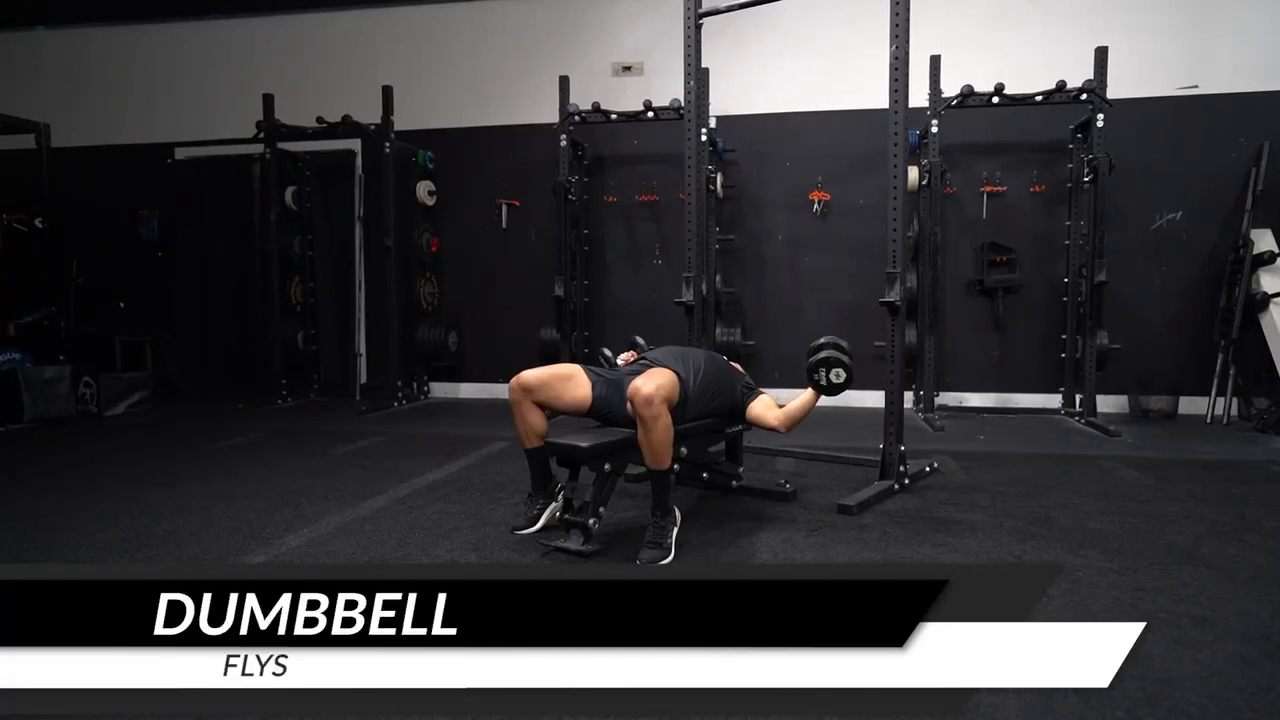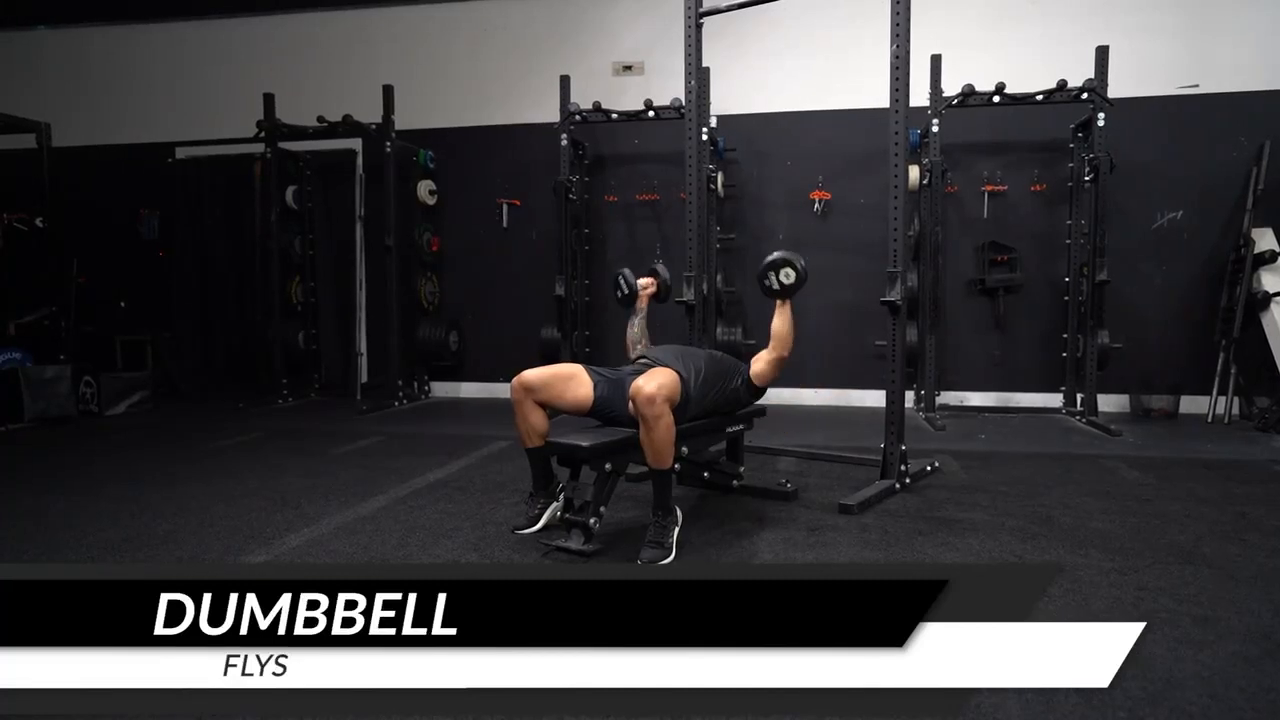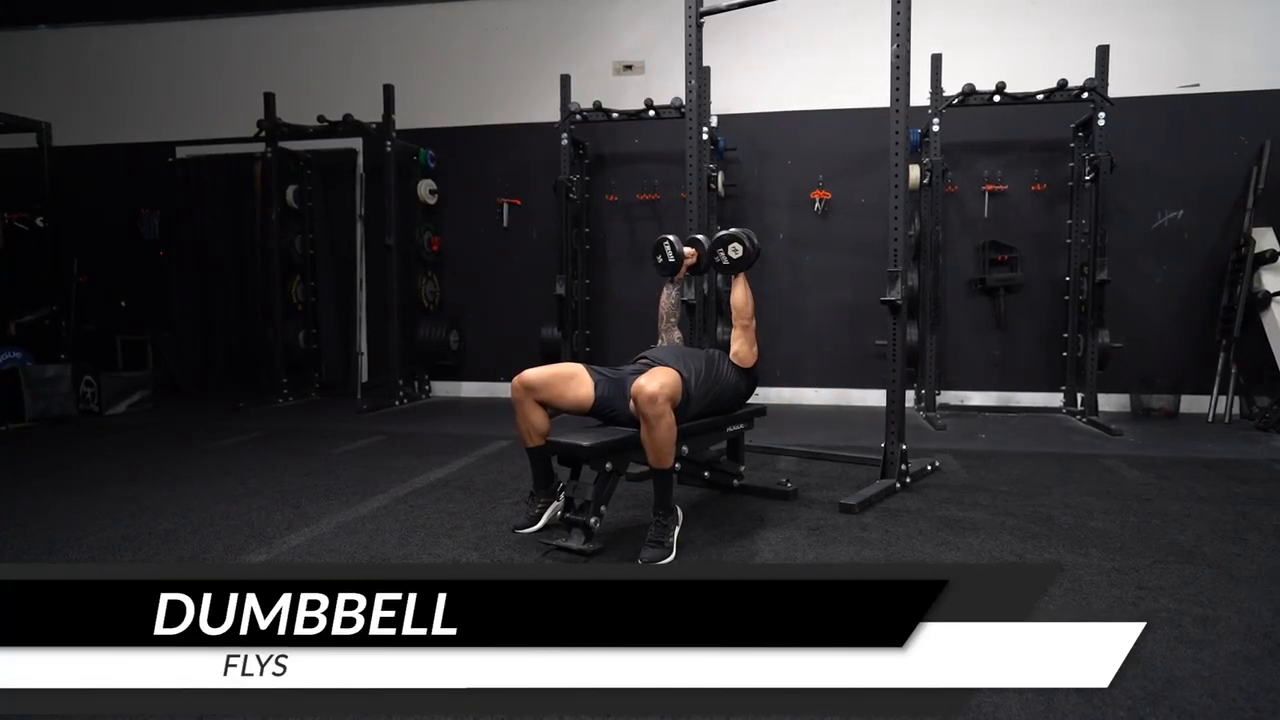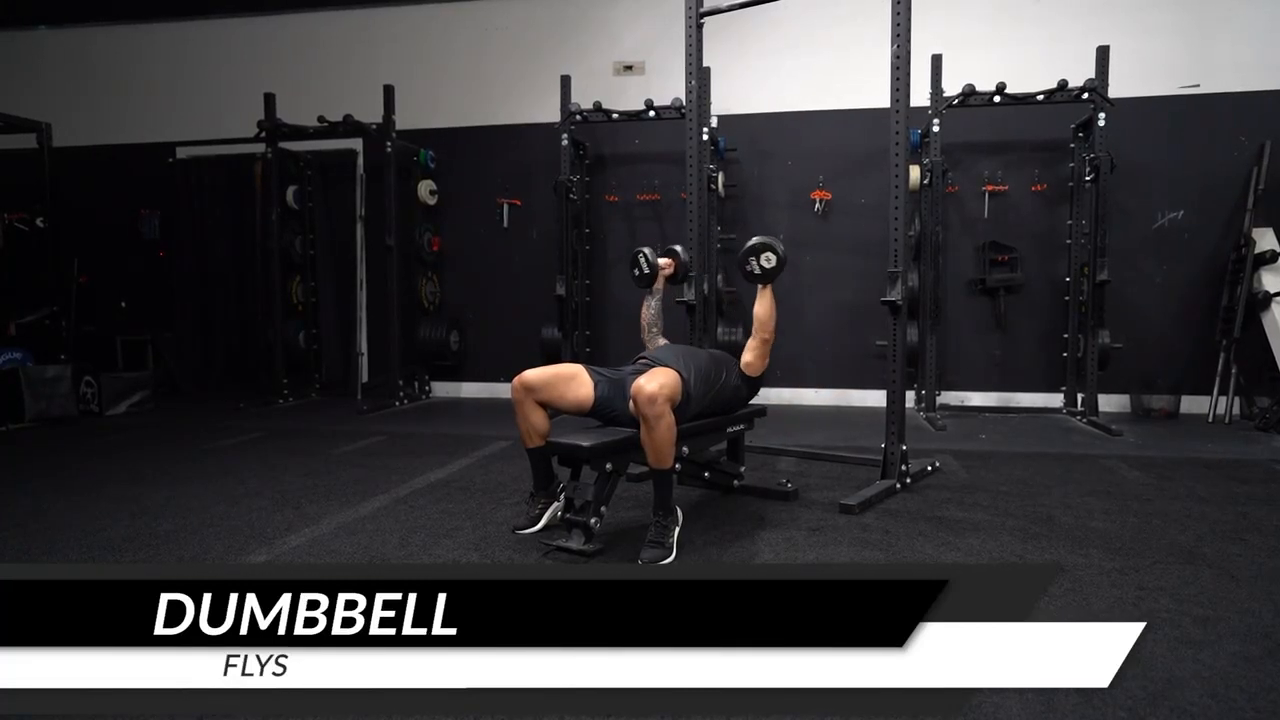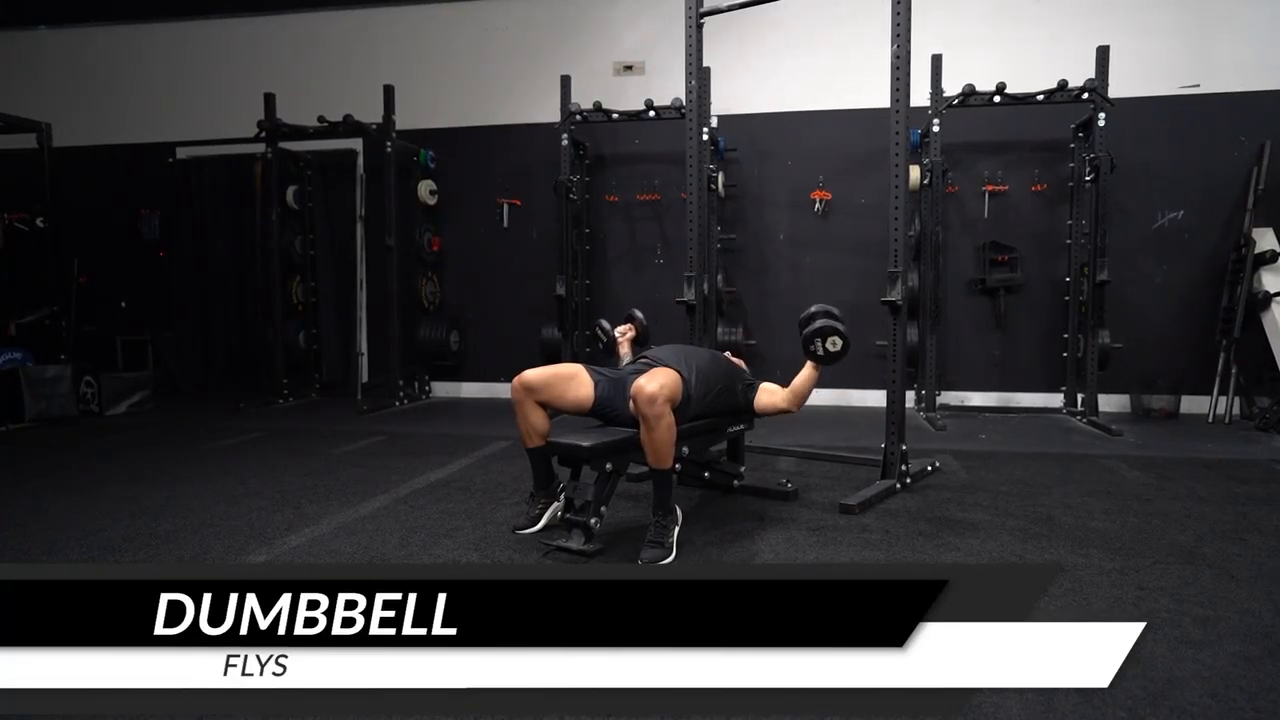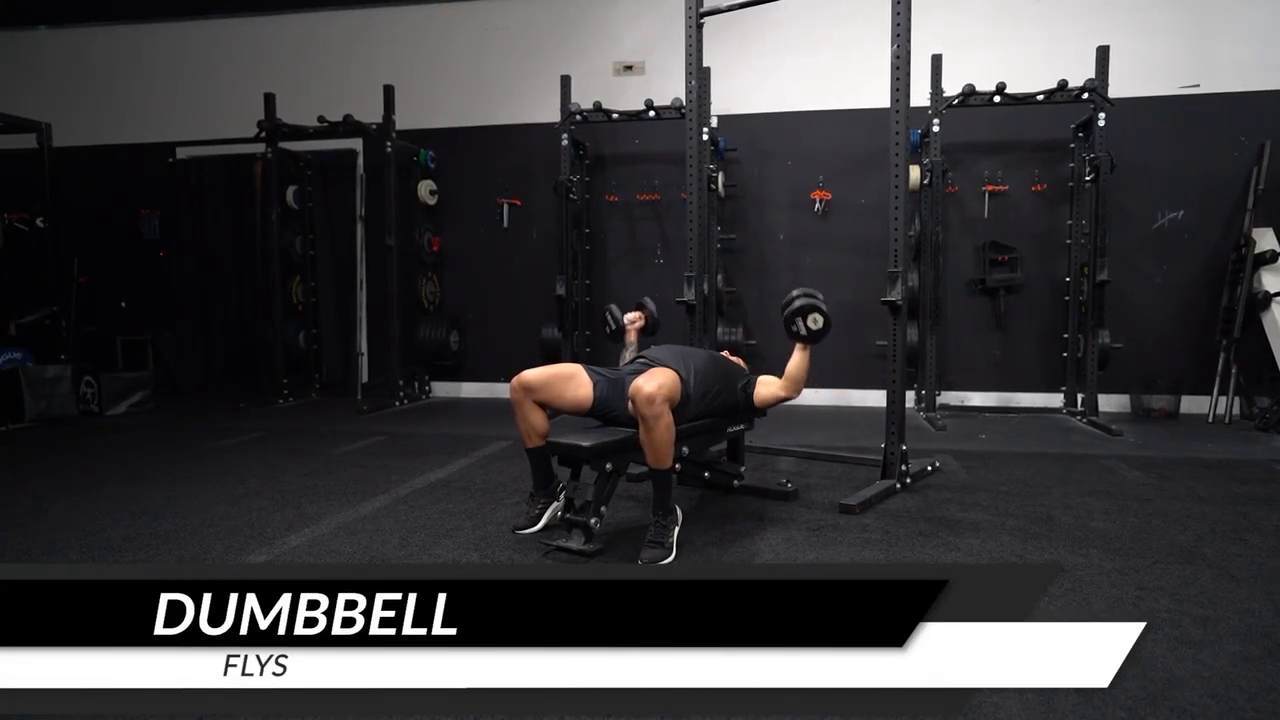
dt=0.7s
person 1, frame 1
left shoulder: (741, 389)
left elbow: (780, 421)
right wrist: (626, 364)
left hip: (652, 392)
right hip: (626, 381)
left knee: (646, 394)
right knee: (523, 385)
left ankle: (663, 517)
right ankle: (545, 493)
person 1, frame 2
left shoulder: (741, 382)
right shoulder: (699, 359)
left elbow: (778, 352)
right elbow: (638, 350)
left wrist: (783, 301)
right wrist: (642, 301)
left hip: (653, 392)
right hip: (628, 377)
left knee: (647, 393)
right knee: (525, 385)
left ankle: (664, 515)
right ankle: (546, 493)
person 1, frame 3
left shoulder: (737, 378)
right shoulder: (690, 359)
left elbow: (744, 323)
right elbow: (668, 322)
left wrist: (738, 273)
right wrist: (678, 273)
left hip: (655, 390)
right hip: (624, 377)
left knee: (649, 393)
right knee: (524, 385)
left ankle: (665, 516)
right ankle: (546, 492)
person 1, frame 4
left shoulder: (738, 380)
right shoulder: (699, 360)
left elbow: (762, 337)
right elbow: (651, 334)
left wrist: (764, 284)
right wrist: (658, 283)
left hip: (654, 392)
right hip: (625, 379)
left knee: (648, 393)
right knee: (525, 385)
left ankle: (665, 516)
right ankle: (547, 493)
person 1, frame 5
left shoulder: (742, 385)
left elbow: (789, 401)
left wrist: (815, 360)
right wrist: (625, 345)
left hip: (654, 392)
right hip: (628, 378)
left knee: (649, 392)
right knee: (525, 385)
left ankle: (665, 516)
right ankle: (547, 494)
person 1, frame 6
left shoulder: (741, 383)
left elbow: (787, 388)
left wrist: (802, 343)
right wrist: (631, 335)
left hip: (651, 393)
right hip: (628, 377)
left knee: (647, 392)
right knee: (524, 385)
left ankle: (665, 515)
right ankle: (546, 493)
